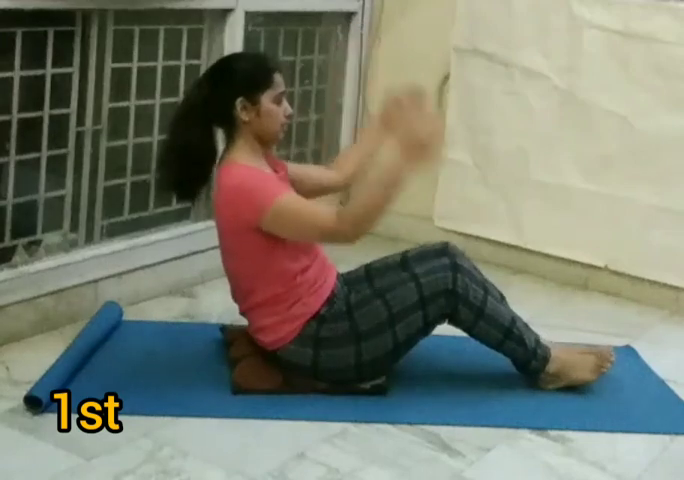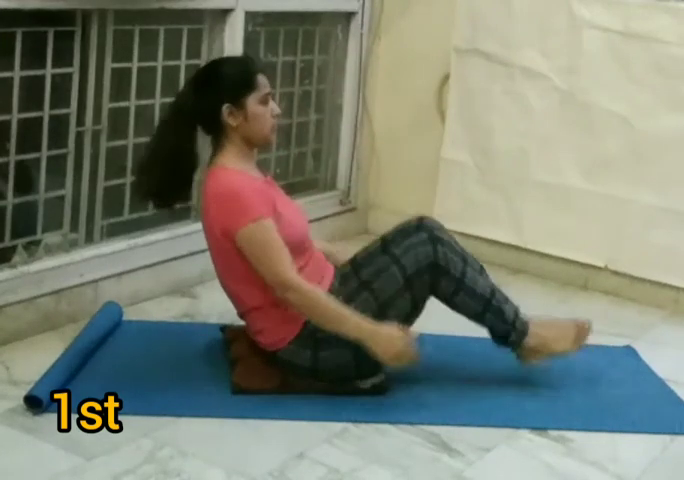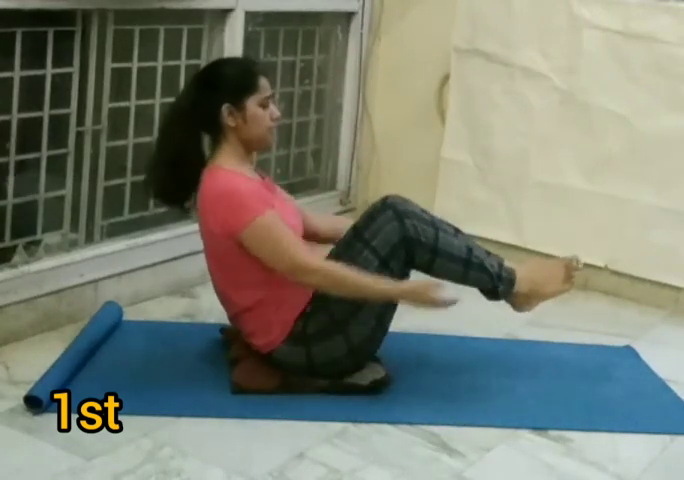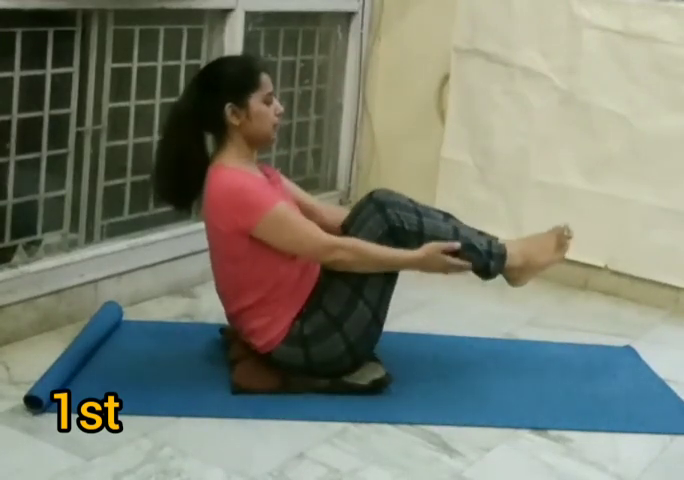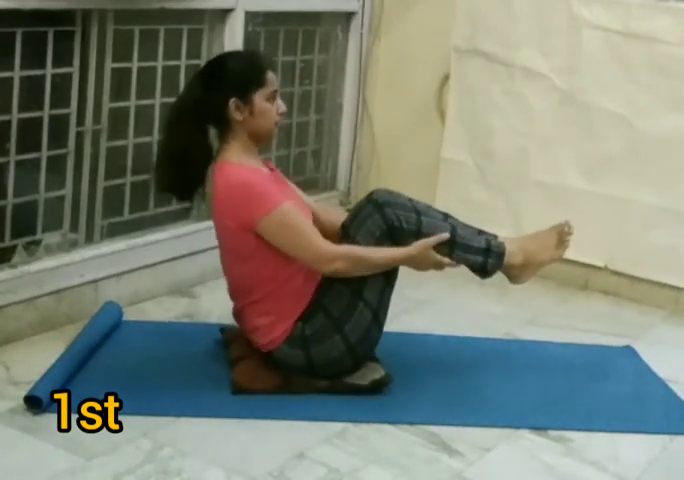
dt=1s
person 1, frame 1
left shoulder: (256, 166)
right shoulder: (244, 185)
left elbow: (334, 177)
right elbow: (345, 226)
left wrist: (381, 127)
right wrist: (405, 159)
left hip: (324, 304)
right hip: (311, 339)
left knee: (444, 257)
right knee: (447, 278)
left ankle: (534, 350)
right ankle: (544, 364)
person 1, frame 2
left shoulder: (241, 175)
right shoulder: (234, 190)
right elbow: (288, 286)
left wrist: (363, 267)
right wrist: (371, 334)
left hip: (318, 311)
right hip: (310, 342)
left knee: (421, 233)
right knee: (428, 251)
left ankle: (515, 328)
right ankle: (522, 336)
person 1, frame 3
left shoulder: (240, 176)
right shoulder: (230, 191)
left elbow: (310, 225)
right elbow: (304, 268)
left wrist: (377, 237)
right wrist: (400, 290)
left hip: (305, 313)
right hip: (303, 341)
left knee: (394, 216)
right knee: (397, 221)
left ankle: (505, 279)
right ankle: (511, 284)
person 1, frame 4
left shoulder: (248, 172)
right shoulder: (235, 188)
left elbow: (325, 216)
right elbow: (331, 251)
left wrist: (418, 231)
right wrist: (417, 258)
left hip: (302, 312)
right hip: (305, 341)
left knee: (380, 208)
right knee: (385, 213)
left ankle: (498, 254)
right ankle: (506, 258)
person 1, frame 5
left shoulder: (246, 168)
right shoulder: (244, 182)
left elbow: (323, 219)
right elbow: (329, 258)
left wrist: (411, 232)
right wrist: (409, 254)
left hip: (302, 316)
right hip: (308, 341)
left knee: (381, 208)
right knee: (386, 214)
left ankle: (499, 253)
right ankle: (506, 256)
